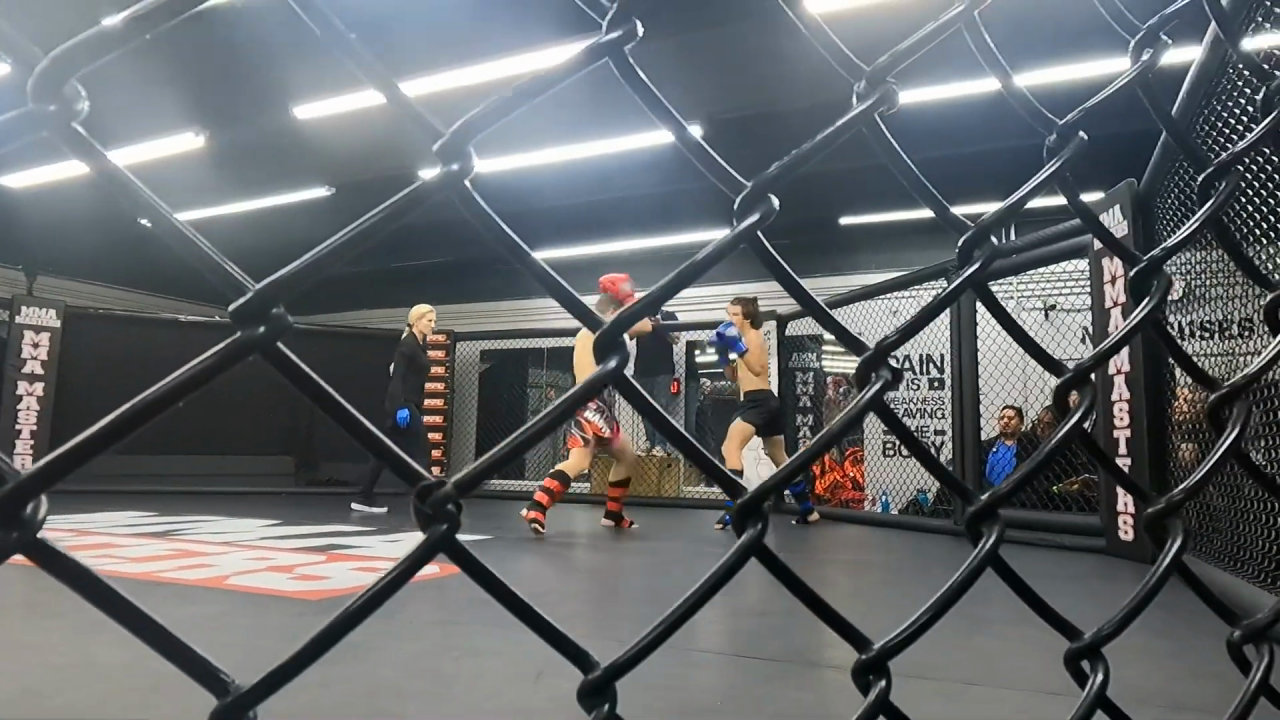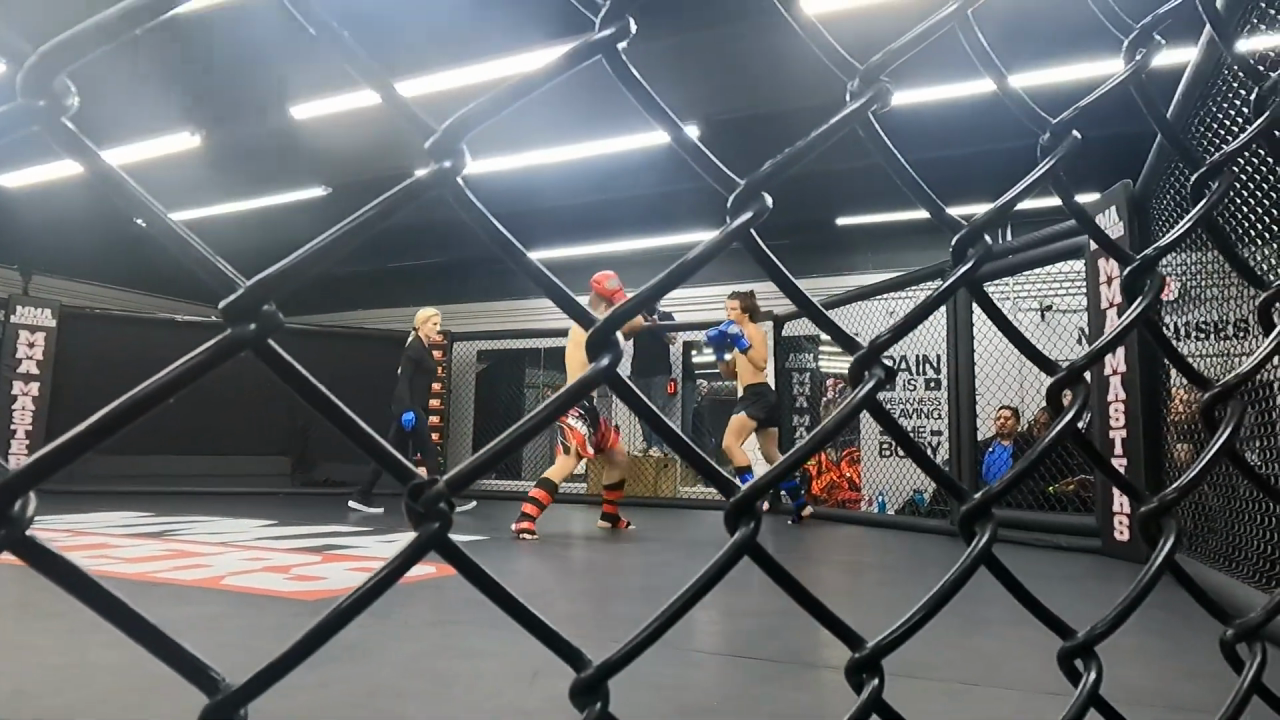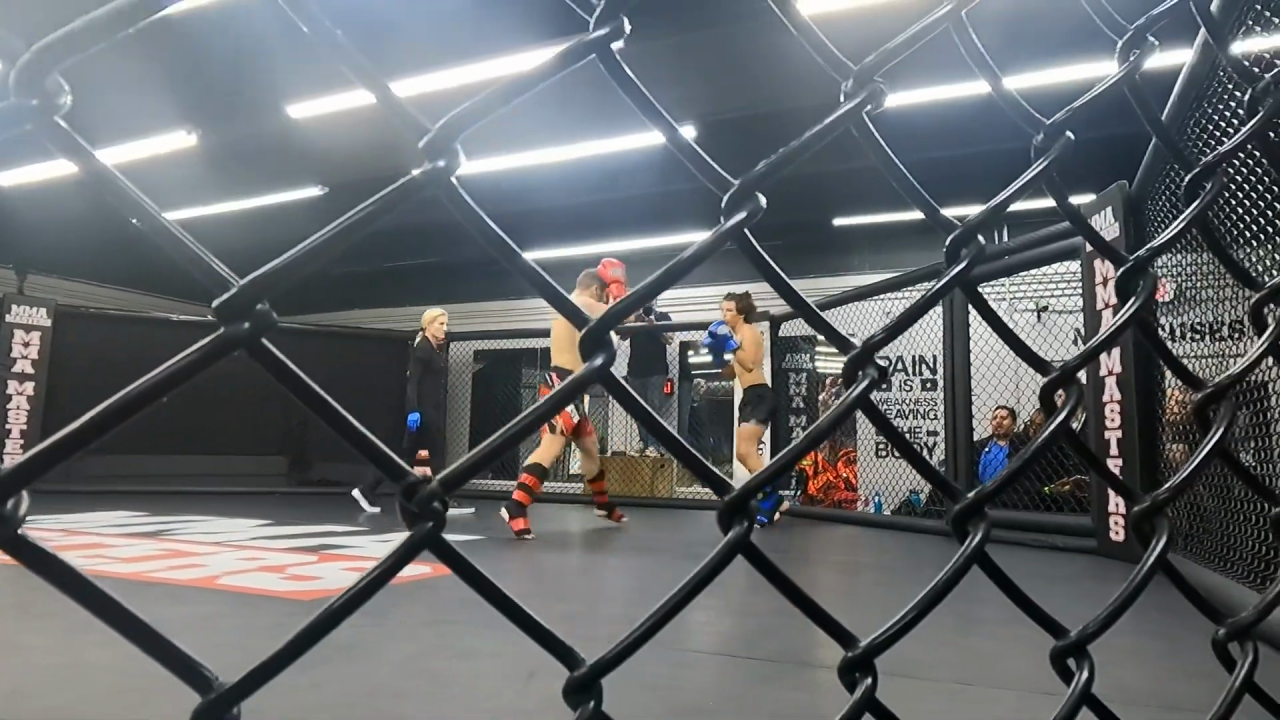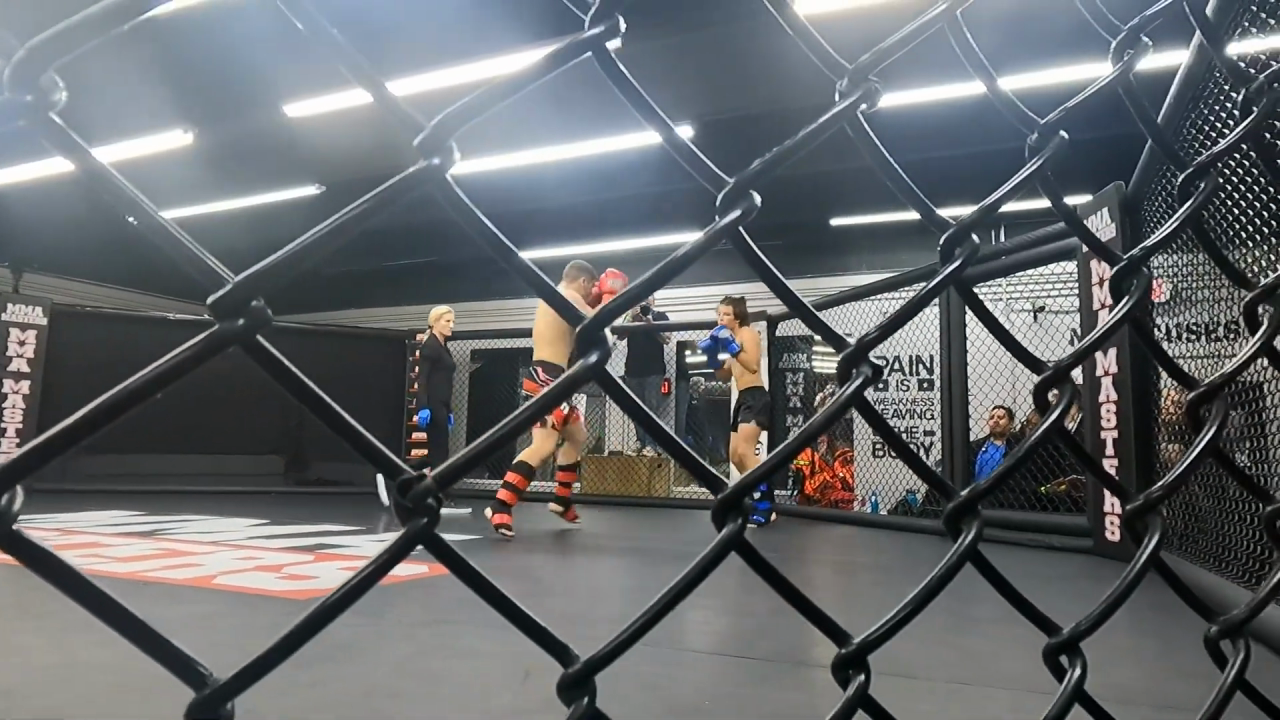
dt=0.1s
person 1, frame 1
left shoulder: (585, 334)
right elbow: (646, 326)
right wrist: (628, 297)
left hip: (598, 403)
right hip: (591, 402)
left knee: (628, 457)
right knee: (579, 462)
left ankle: (613, 514)
right ankle: (537, 507)
person 1, frame 2
left shoulder: (581, 327)
right elbow: (639, 322)
right wrist: (617, 294)
left hip: (588, 406)
right hip: (578, 405)
left knee: (619, 457)
right knee: (565, 466)
left ankle: (610, 516)
right ankle: (525, 517)
person 1, frame 3
right shoulder: (582, 305)
right wrist: (616, 283)
right hip: (561, 385)
left knee: (590, 448)
right knee: (550, 448)
left ankle: (604, 504)
right ankle: (516, 508)
person 1, frame 4
left shoulder: (550, 300)
right shoulder: (564, 298)
left wrist: (594, 301)
right wrist: (608, 296)
left hip: (550, 377)
right hip: (545, 378)
left knee: (577, 437)
right knee: (544, 445)
left ankle: (562, 500)
right ankle: (500, 506)
person 2, frame 1
left shoulder: (753, 335)
right shoulder: (745, 338)
left elbow: (758, 369)
right elbow: (734, 377)
left wrist: (737, 345)
right wrist: (723, 352)
left hip: (757, 401)
right hip: (766, 402)
left knee: (730, 448)
right knee: (780, 459)
left ankle: (736, 506)
right ankle: (807, 510)
person 2, frame 2
left shoulder: (753, 331)
right shoulder: (744, 335)
left elbow: (761, 363)
right elbow: (728, 374)
left wrist: (740, 341)
right wrist: (719, 350)
left hip: (757, 395)
right hip: (755, 396)
left knee: (730, 443)
right knee: (771, 454)
right ankle: (800, 505)
person 2, frame 3
left shoulder: (749, 331)
right shoulder: (734, 335)
left elbow: (749, 365)
right elbow: (731, 374)
left wrist: (728, 342)
right wrist: (718, 353)
left hip: (759, 396)
right hip: (752, 397)
left knee: (746, 451)
right knee: (746, 454)
left ankle: (769, 505)
right ankle: (774, 501)
person 2, frame 4
left shoulder: (747, 333)
right shoulder: (726, 338)
left elbow: (754, 366)
right elbow: (724, 376)
left wrist: (731, 345)
right wrist: (713, 356)
left hip: (755, 397)
right hip: (743, 400)
left knee: (743, 452)
right knee: (738, 457)
left ankle: (765, 509)
right ankle: (763, 508)
person 3, frame 1
left shoulder: (420, 346)
right shoulder: (407, 345)
right elbow: (397, 377)
left wrist: (418, 408)
right wrist: (401, 407)
left hip: (410, 404)
right hip: (401, 404)
right knee: (419, 449)
left ankle: (364, 498)
person 3, frame 2
left shoulder: (425, 350)
right shoulder: (414, 349)
right elbow: (403, 380)
right wrist: (408, 409)
left hip: (416, 409)
right hip: (408, 408)
right knee: (428, 453)
left ankle: (360, 497)
right ankle: (446, 502)
person 3, frame 3
left shoulder: (437, 350)
right shoulder: (422, 349)
right elbow: (413, 381)
left wrist: (425, 411)
right wrist: (414, 410)
left hip: (430, 409)
right hip: (422, 409)
left knee: (409, 454)
right knee: (438, 453)
left ankle: (366, 491)
person 3, frame 4
left shoulder: (443, 348)
right shoulder: (430, 347)
right elbow: (422, 379)
left wrist: (448, 411)
right wrist: (424, 406)
left hip: (440, 408)
right hip: (430, 407)
left knee: (437, 453)
right knee: (442, 452)
left ankle: (390, 479)
right ankle: (443, 500)
